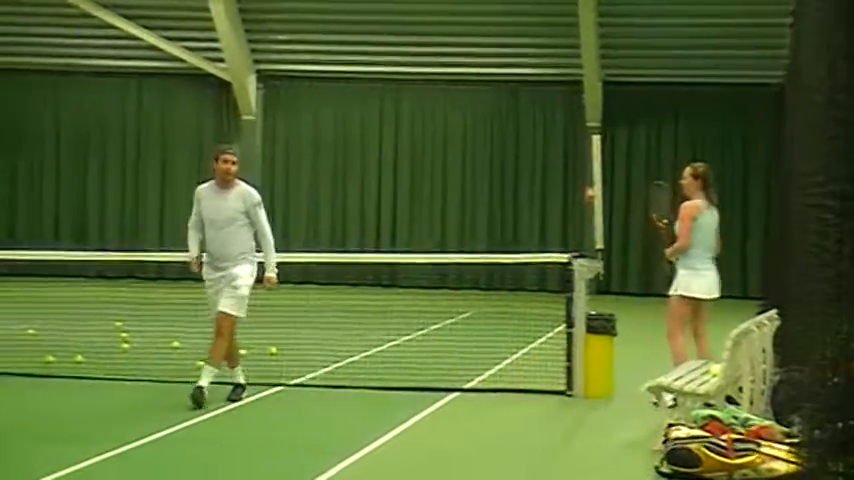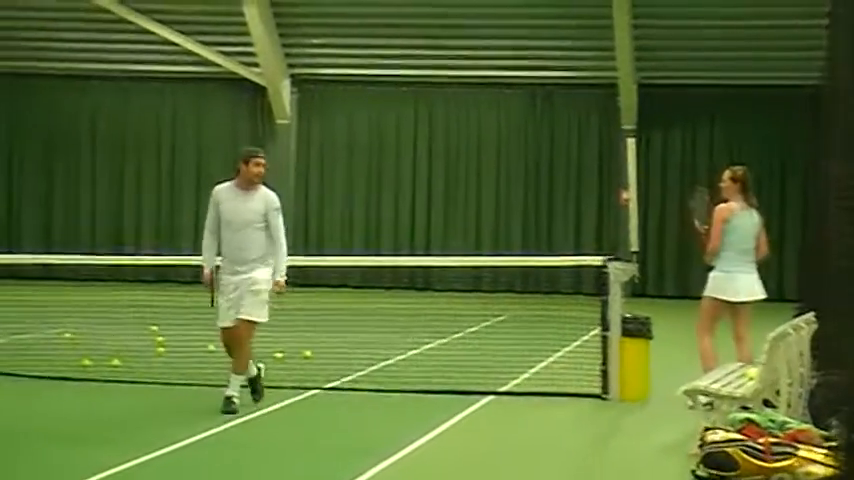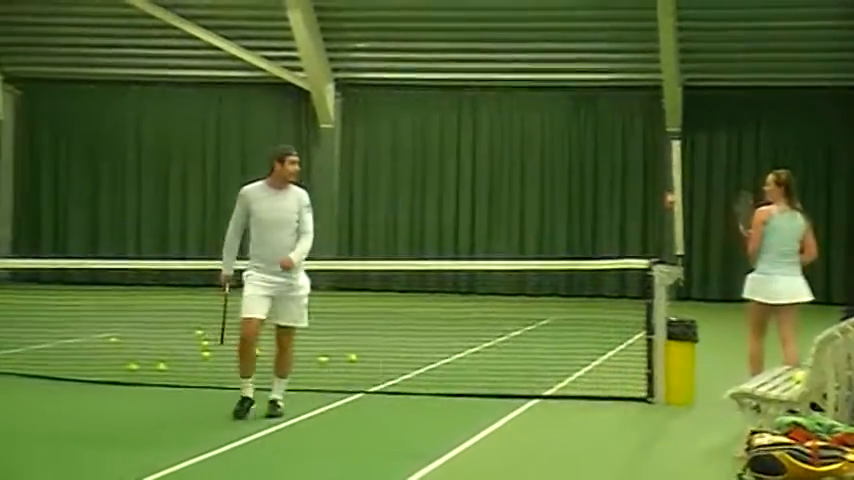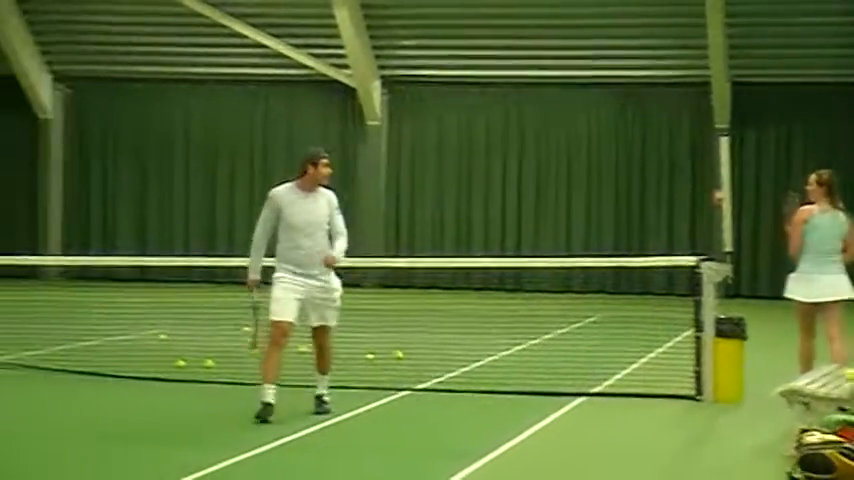
dt=0.2s
person 1, frame 1
left shoulder: (248, 194)
right shoulder: (201, 192)
left elbow: (264, 233)
right elbow: (195, 227)
left wrist: (271, 269)
right wrist: (194, 252)
left hip: (240, 269)
right hip: (213, 270)
left knee: (223, 329)
right knee: (224, 332)
left ankle: (203, 385)
right ankle: (239, 380)
person 1, frame 2
left shoulder: (269, 198)
right shoulder: (219, 193)
left elbow: (278, 239)
right elbow: (211, 232)
left wrist: (280, 274)
right wrist: (207, 266)
left hip: (258, 274)
right hip: (228, 275)
left knee: (243, 335)
right knee: (229, 339)
left ankle: (232, 393)
right ankle: (253, 371)
person 1, frame 3
left shoulder: (300, 196)
right shoulder: (249, 193)
left elbow: (307, 235)
right elbow: (234, 232)
left wrist: (295, 257)
right wrist: (227, 268)
left hip: (290, 277)
right hip: (258, 275)
left knee: (285, 341)
right knee: (246, 336)
left ankle: (276, 398)
right ankle: (246, 395)
person 1, frame 4
left shoulder: (329, 198)
right shoulder: (278, 196)
left elbow: (341, 235)
right elbow: (261, 234)
left wrist: (336, 255)
right wrist: (254, 272)
left hip: (322, 279)
right hip: (288, 276)
left knee: (322, 341)
right knee: (277, 337)
left ankle: (322, 394)
right ankle: (267, 402)
person 2, frame 1
left shoulder: (688, 206)
right shoulder: (712, 210)
left elbow: (683, 243)
right elbow: (716, 247)
left wrist: (670, 252)
left hip: (690, 276)
right hip: (707, 274)
left knee: (675, 334)
right knee: (700, 335)
person 2, frame 2
left shoulder: (723, 210)
right shoulder: (755, 214)
left elbow: (713, 247)
right elbow: (763, 251)
left wrist: (709, 257)
left hip: (725, 278)
right hip: (748, 278)
left knee: (704, 333)
right knee: (742, 337)
person 2, frame 3
left shoulder: (763, 213)
right shoulder: (801, 218)
left elbow: (752, 250)
right elbow: (812, 253)
left wrist: (757, 259)
left hip: (765, 280)
right hip: (792, 282)
left knee: (756, 337)
right knee: (788, 340)
person 2, frame 4
left shoulder: (804, 213)
left elbow: (794, 250)
left hip: (808, 279)
right hip: (834, 281)
left knee: (806, 335)
right knee: (834, 337)
